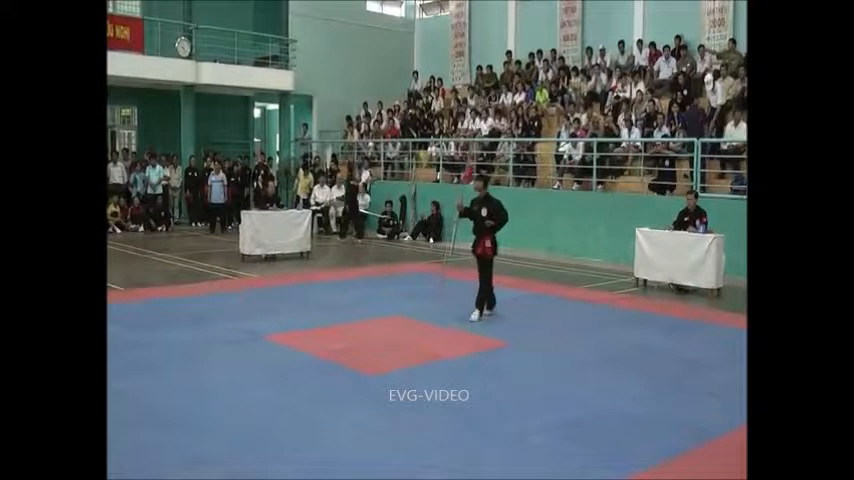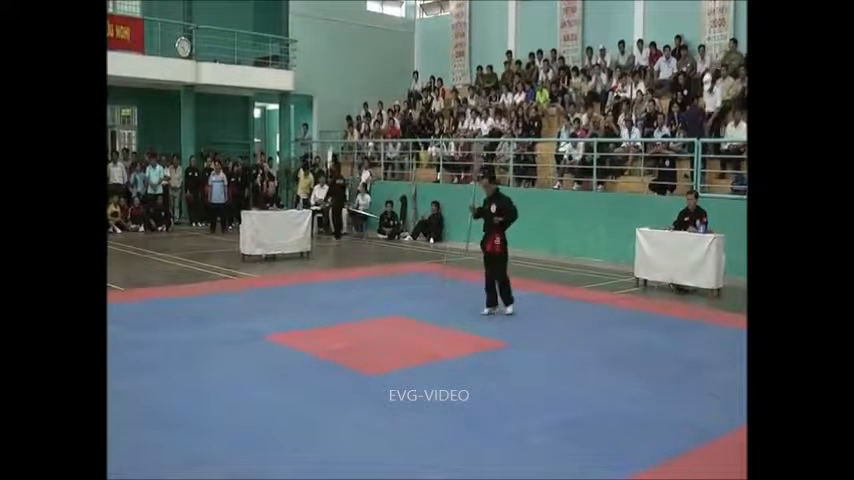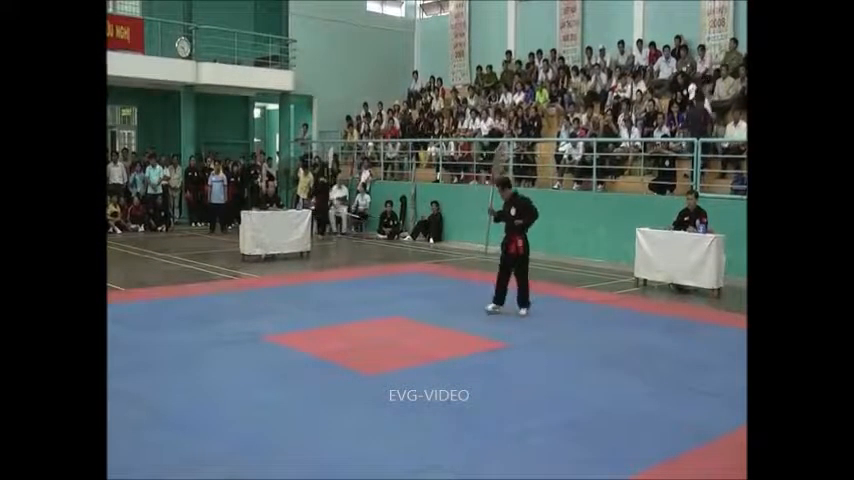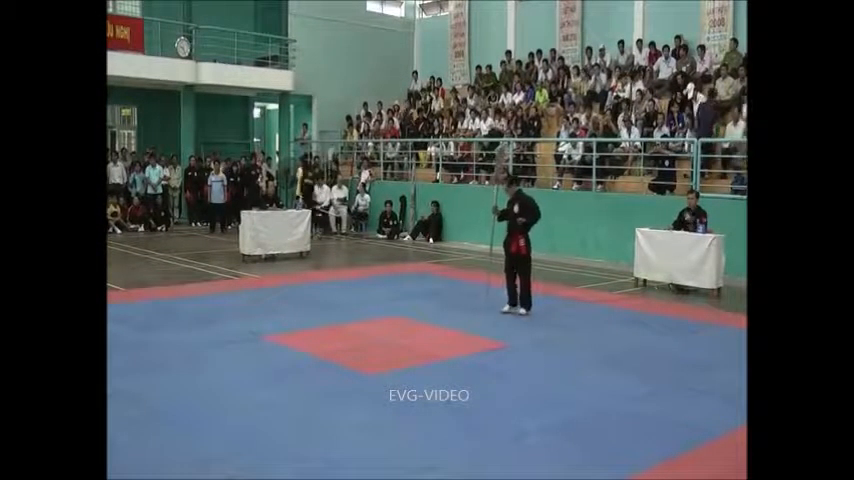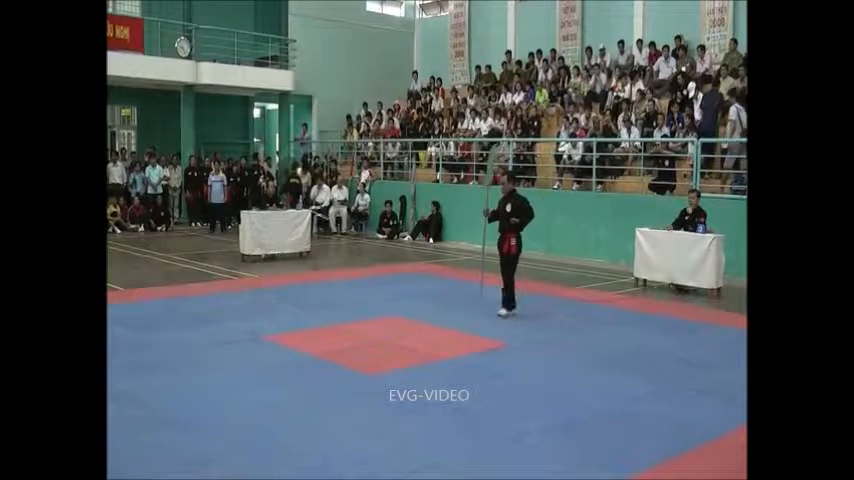
dt=0.4s
person 1, frame 1
left shoulder: (494, 203)
right shoulder: (475, 202)
left elbow: (504, 218)
left wrist: (494, 224)
right wrist: (462, 210)
left hip: (488, 242)
right hip: (478, 241)
left knee: (484, 277)
right knee: (485, 275)
left ankle: (478, 309)
right ankle: (490, 306)
person 1, frame 2
left shoulder: (503, 200)
right shoulder: (487, 200)
left elbow: (513, 214)
left wrist: (502, 220)
right wrist: (476, 211)
left hip: (498, 239)
right hip: (487, 239)
left knee: (500, 273)
right knee: (489, 274)
left ankle: (509, 303)
right ankle: (491, 305)
person 1, frame 3
left shoulder: (523, 201)
right shoulder: (507, 203)
left elbow: (534, 214)
left wrist: (523, 223)
right wrist: (495, 214)
left hip: (519, 241)
right hip: (508, 240)
left knee: (521, 275)
right knee: (503, 272)
left ankle: (523, 306)
right ankle: (497, 303)
person 1, frame 4
left shoulder: (526, 200)
right shoulder: (511, 201)
left elbow: (536, 214)
left wrist: (526, 221)
right wrist: (499, 213)
left hip: (521, 240)
right hip: (510, 239)
left knee: (524, 274)
right knee: (509, 273)
left ankle: (525, 306)
right ankle: (512, 303)
person 1, frame 5
left shoulder: (519, 200)
right shoulder: (503, 200)
left elbow: (530, 214)
left wrist: (519, 222)
right wrist: (490, 215)
left hip: (513, 239)
right hip: (503, 238)
left knee: (508, 274)
right knee: (505, 273)
left ankle: (508, 307)
right ankle: (509, 306)
